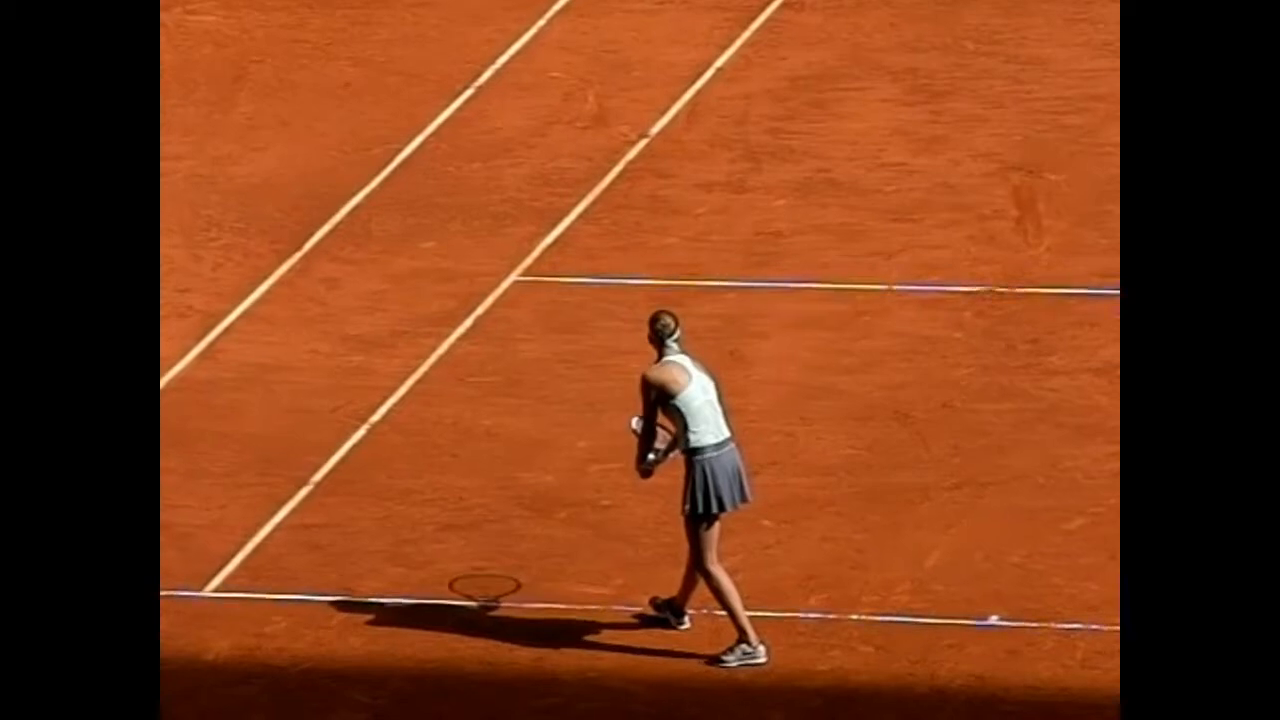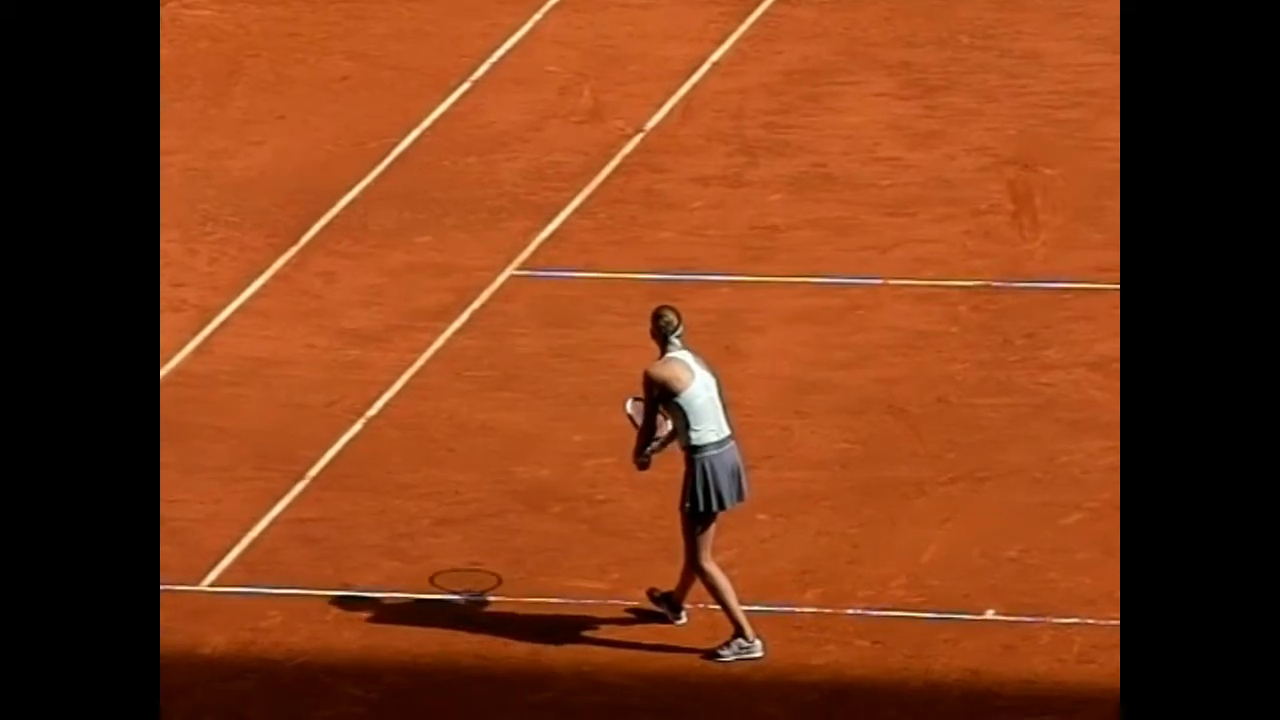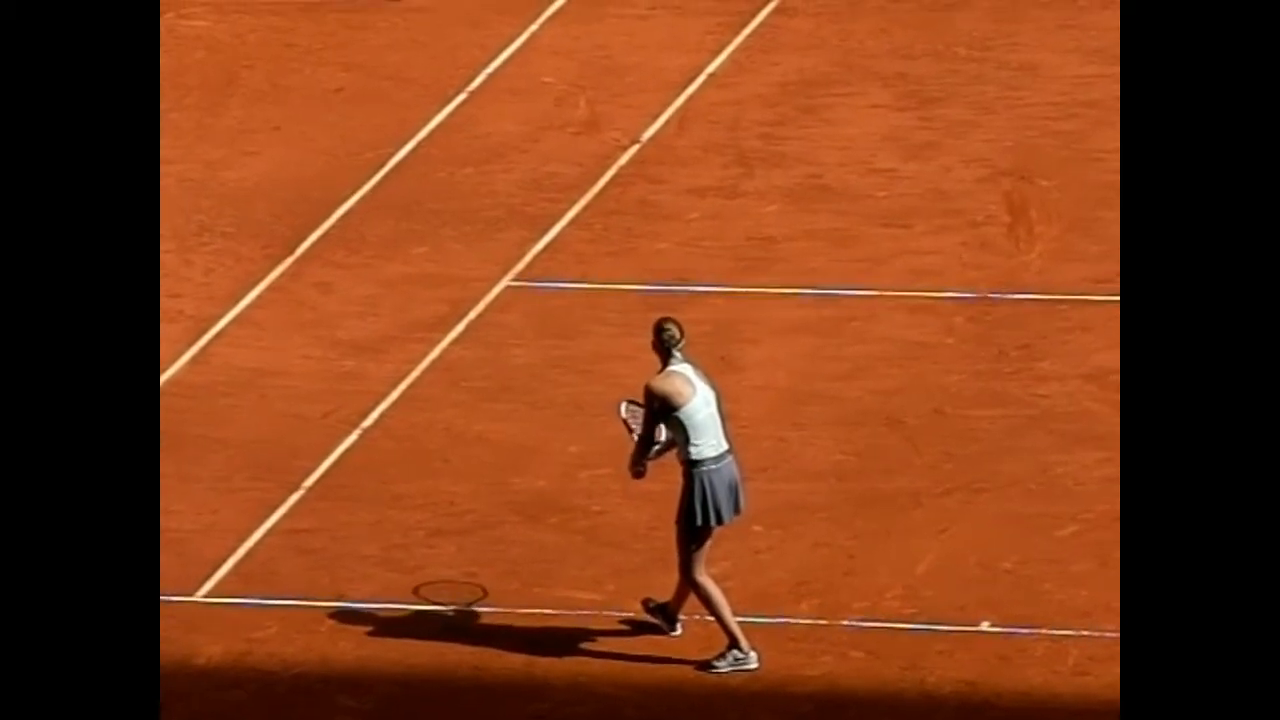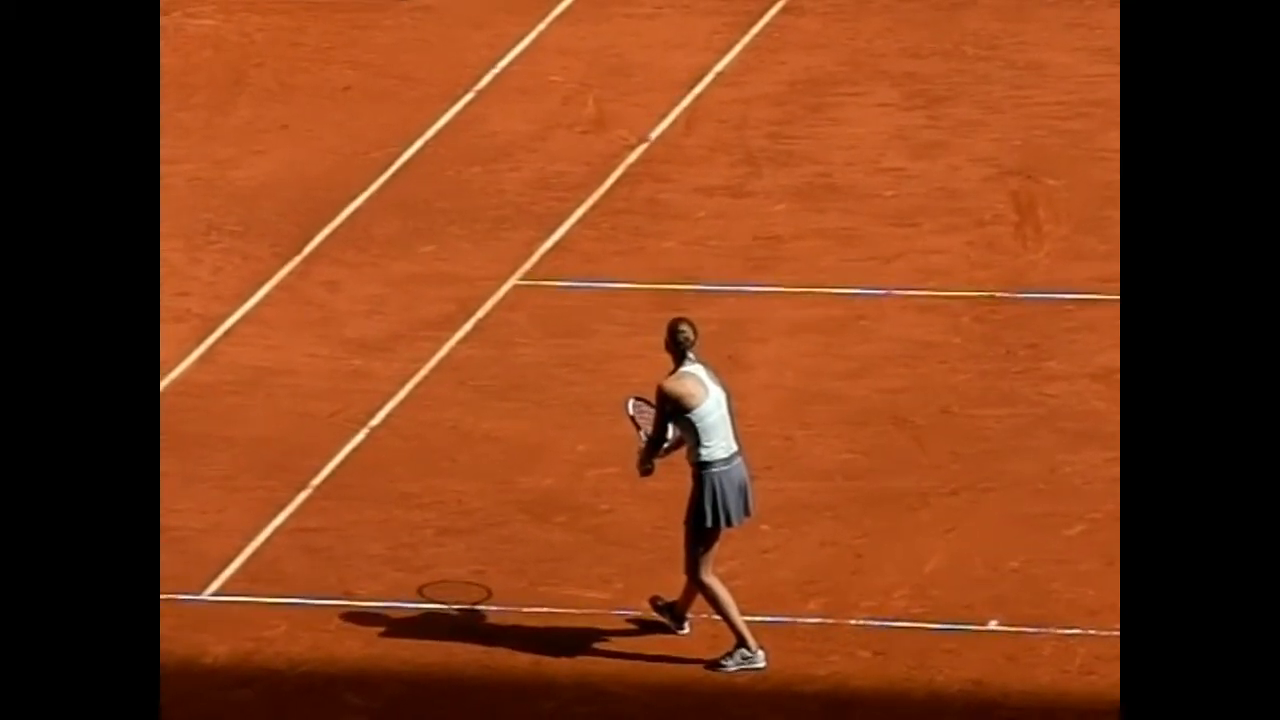
dt=1s
person 1, frame 1
left shoulder: (653, 375)
right shoulder: (694, 365)
left elbow: (648, 429)
left wrist: (642, 463)
right wrist: (662, 455)
left hip: (706, 465)
right hip: (726, 455)
left knee: (706, 562)
right knee: (698, 543)
left ankle: (751, 643)
right ankle: (678, 607)
person 1, frame 2
left shoulder: (656, 372)
right shoulder: (695, 361)
left elbow: (648, 426)
left wrist: (639, 455)
right wrist: (659, 446)
left hip: (706, 462)
right hip: (725, 452)
left knee: (700, 560)
right knee: (694, 538)
left ankle: (747, 638)
right ankle: (675, 602)
person 1, frame 3
left shoulder: (658, 386)
right shoulder: (696, 373)
left elbow: (645, 439)
left wrist: (636, 464)
right wrist: (656, 454)
left hip: (704, 477)
right hip: (723, 467)
left knee: (694, 572)
right knee: (691, 554)
left ankle: (742, 650)
right ankle: (671, 613)
person 1, frame 4
left shoulder: (670, 386)
right shoulder: (706, 373)
left elbow: (657, 440)
left wrist: (644, 461)
right wrist: (663, 453)
left hip: (713, 478)
right hip: (732, 468)
left knee: (700, 572)
right knee: (700, 555)
left ankle: (749, 649)
right ankle: (679, 612)
